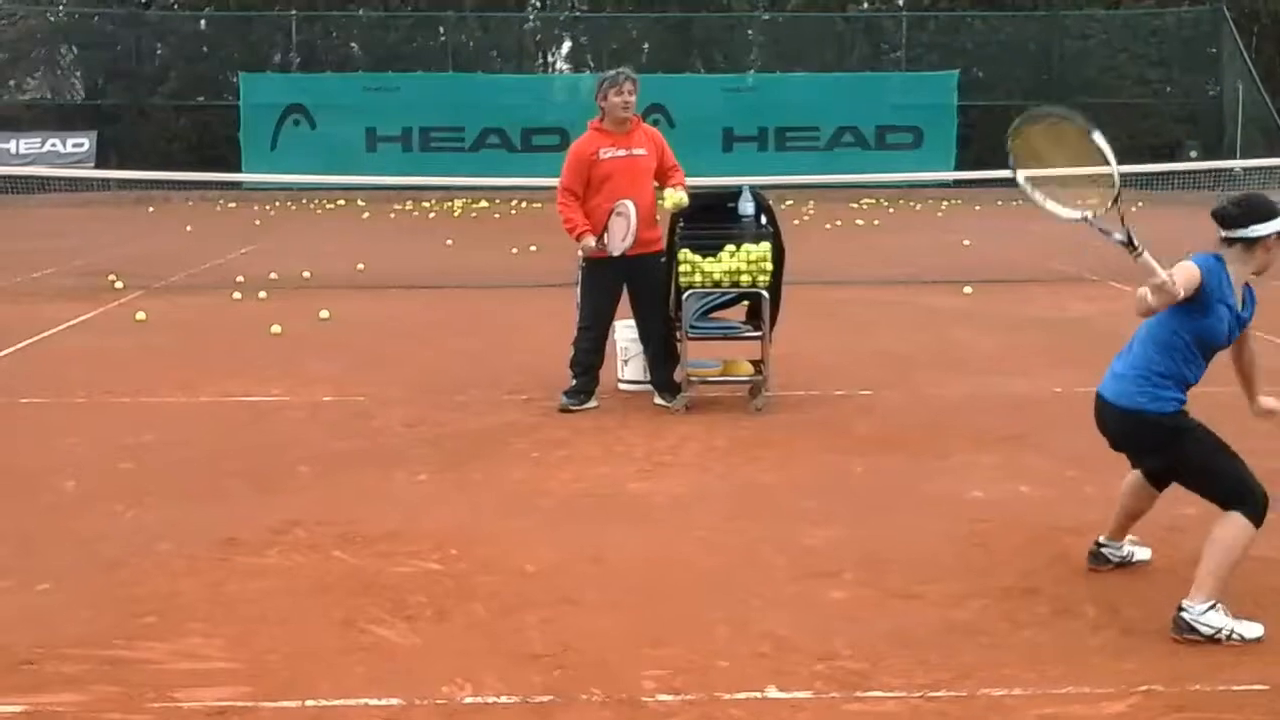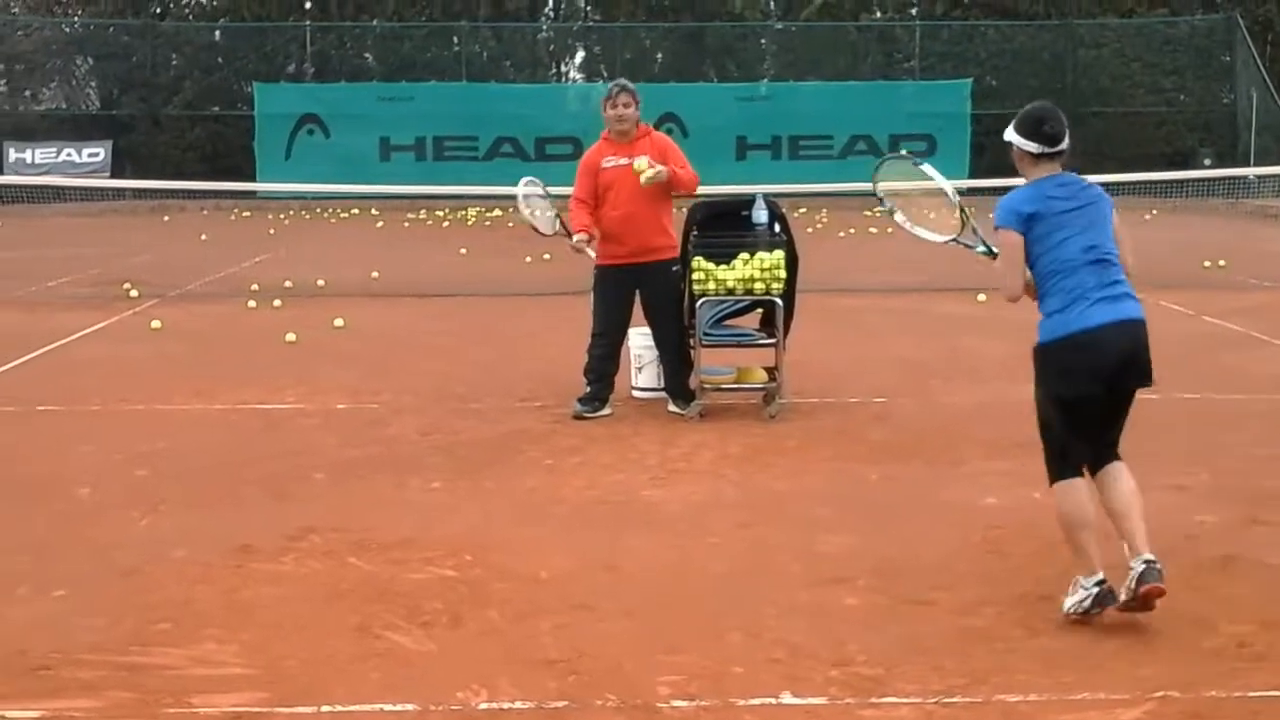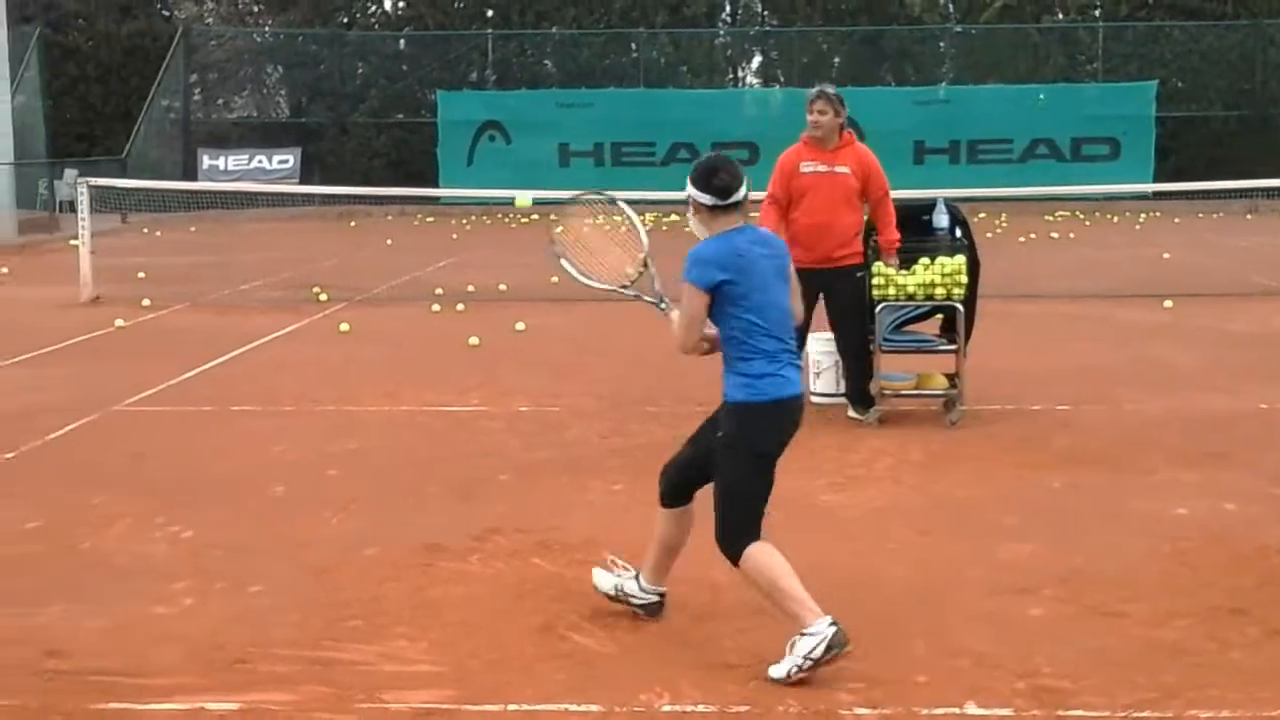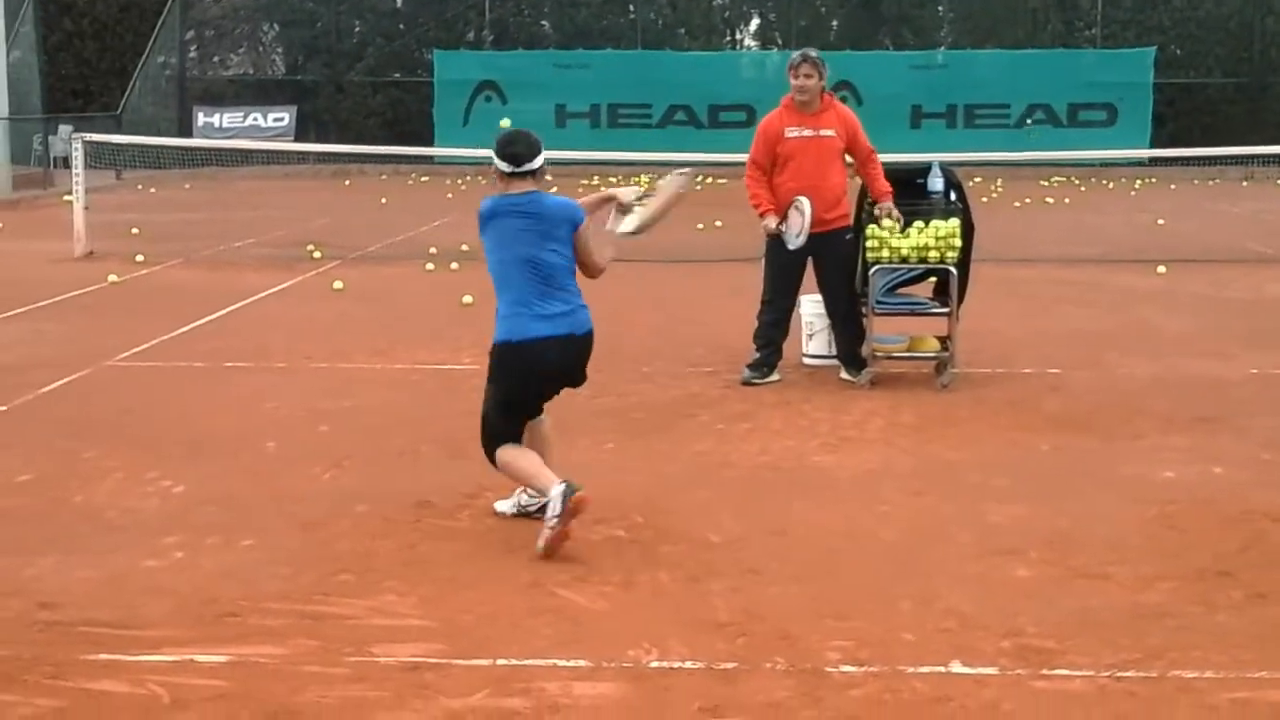
dt=1s
person 1, frame 1
right shoulder: (1201, 271)
left elbow: (1240, 350)
right elbow: (1146, 304)
right wrist: (1157, 294)
left hip: (1116, 404)
right hip: (1146, 412)
left knee: (1160, 463)
left ankle: (1110, 544)
right ankle: (1197, 611)
person 1, frame 2
left shoulder: (1015, 205)
right shoulder: (1095, 194)
left elbow: (1014, 289)
left hip: (1070, 342)
right hip: (1129, 330)
left knee: (1065, 466)
right knee: (1102, 453)
left ankle: (1091, 582)
right ankle: (1145, 563)
person 1, frame 3
left shoulder: (707, 255)
right shoulder: (773, 244)
left elbow: (690, 341)
left wrist: (683, 329)
left hip: (761, 405)
right hip: (772, 397)
left knee: (736, 537)
right knee: (677, 481)
left ankle: (817, 630)
right ankle: (648, 586)
person 1, frame 4
left shoulder: (487, 212)
right shoulder: (571, 211)
right elbow: (595, 268)
left wrist: (589, 202)
right wrist: (593, 205)
left hip: (519, 344)
right hip: (573, 338)
left knee: (500, 444)
right knee: (528, 406)
left ankle: (559, 492)
right ankle: (534, 496)
person 2, frame 1
left shoulder: (652, 137)
right shoulder: (584, 146)
left elbow: (671, 171)
right elbow: (568, 196)
left wrist: (677, 189)
right wrist: (582, 233)
left hip: (648, 250)
right hip: (601, 253)
left knee: (657, 324)
right knee: (593, 325)
left ankle: (665, 387)
right ankle: (582, 389)
person 2, frame 2
left shoulder: (659, 143)
right shoulder: (594, 156)
left elbow: (690, 180)
right elbow: (582, 202)
left wrist: (668, 175)
right wrist: (581, 231)
left hip: (660, 257)
right hip: (612, 260)
left knee: (671, 330)
right knee: (606, 333)
left ankle: (680, 394)
right ankle: (596, 396)
person 2, frame 3
left shoulder: (861, 157)
right shoulder: (791, 157)
left elbow: (881, 204)
right elbow: (774, 204)
left wrist: (889, 248)
left hip: (846, 265)
right hip: (797, 265)
left knee: (853, 338)
left ankle: (861, 401)
person 2, frame 4
left shoulder: (843, 117)
right shoulder: (773, 123)
left elbow: (867, 159)
right elbow: (756, 171)
left wrist: (883, 196)
right wrist: (766, 211)
left hip: (834, 227)
left knee: (842, 300)
right knee: (776, 301)
left ankle: (852, 362)
right ankle: (764, 363)
